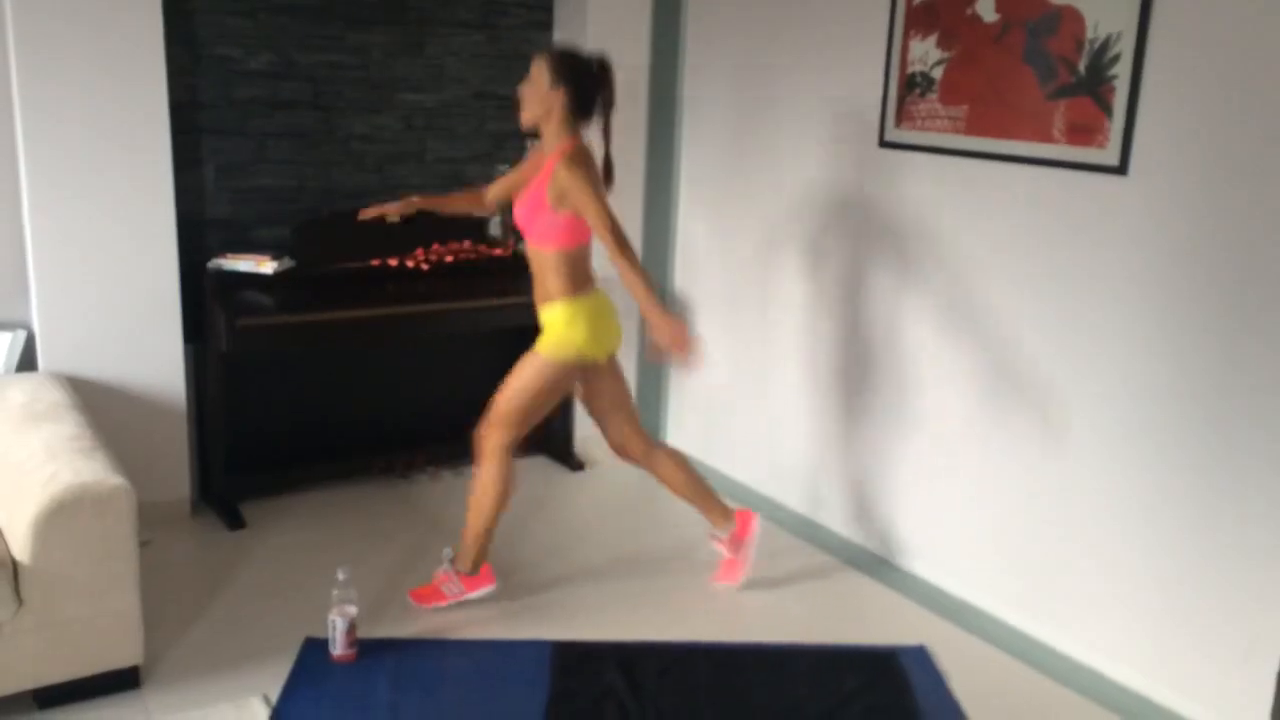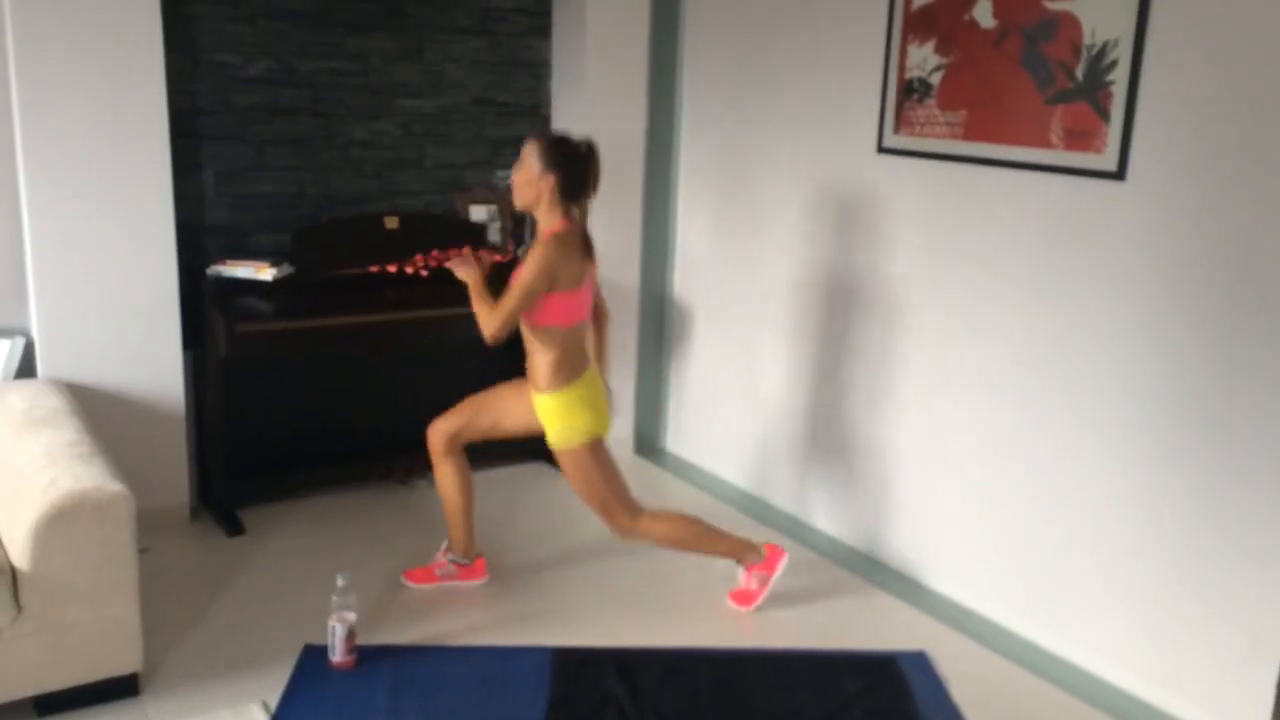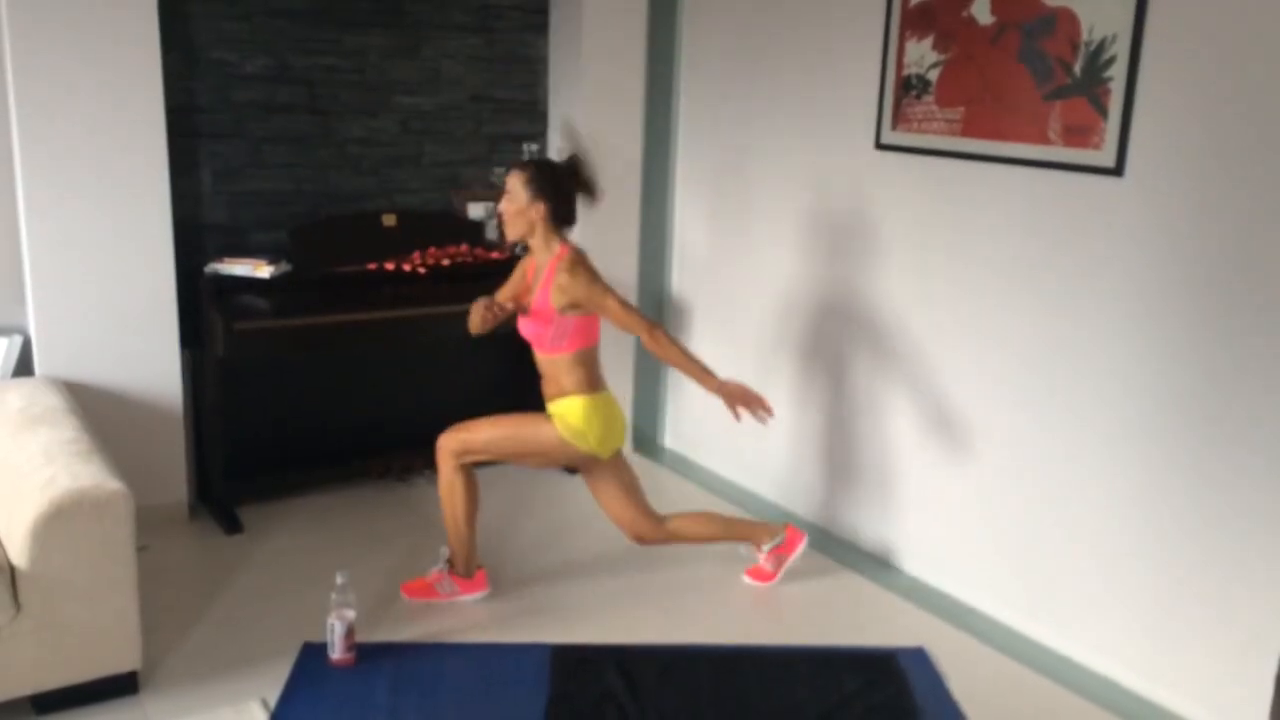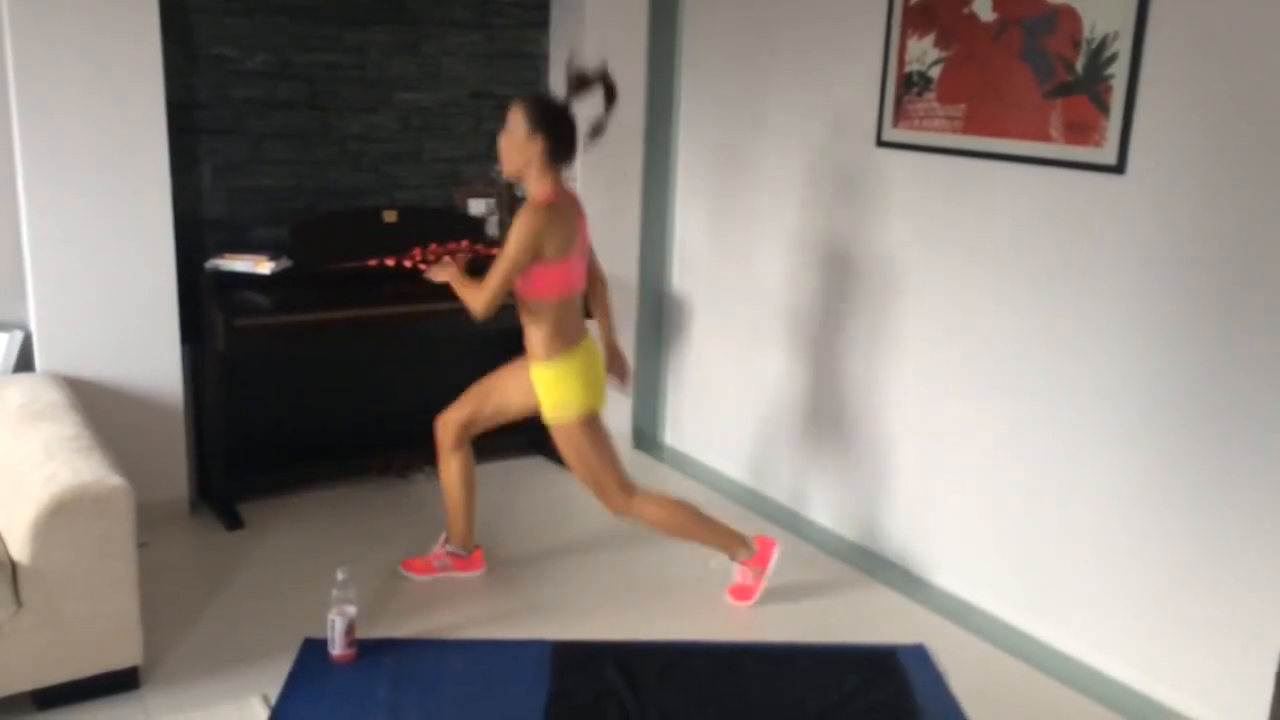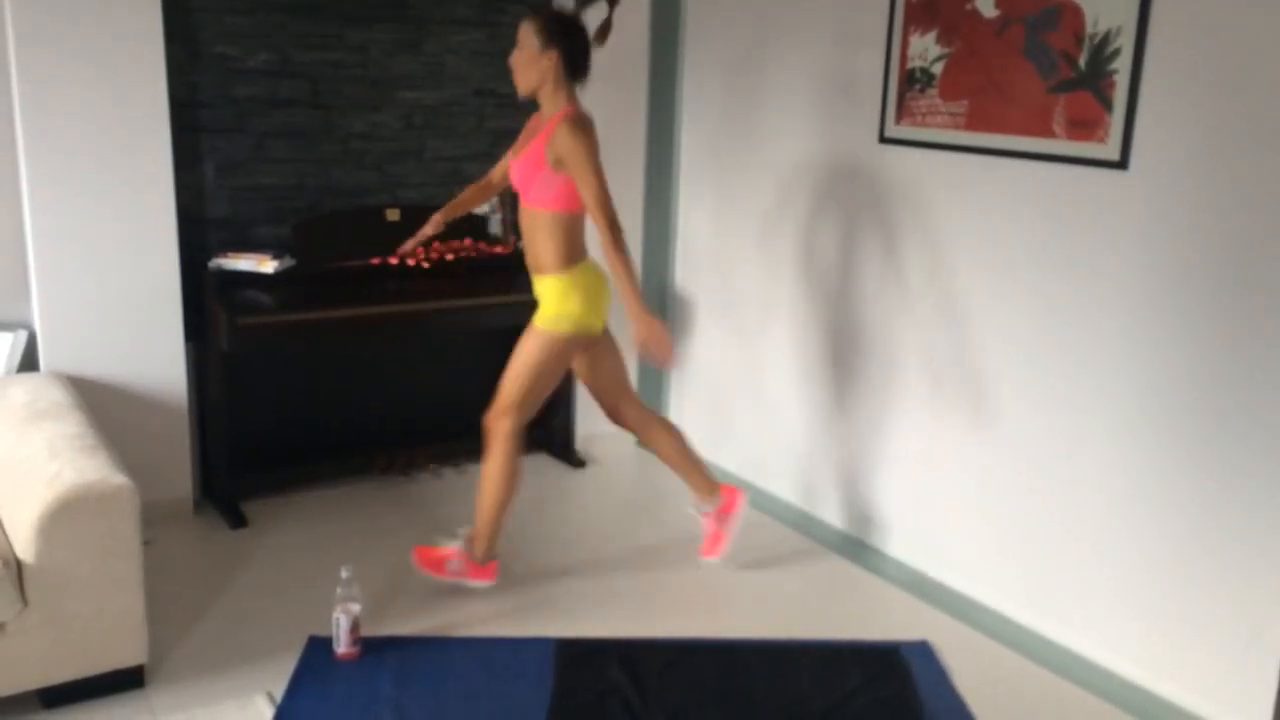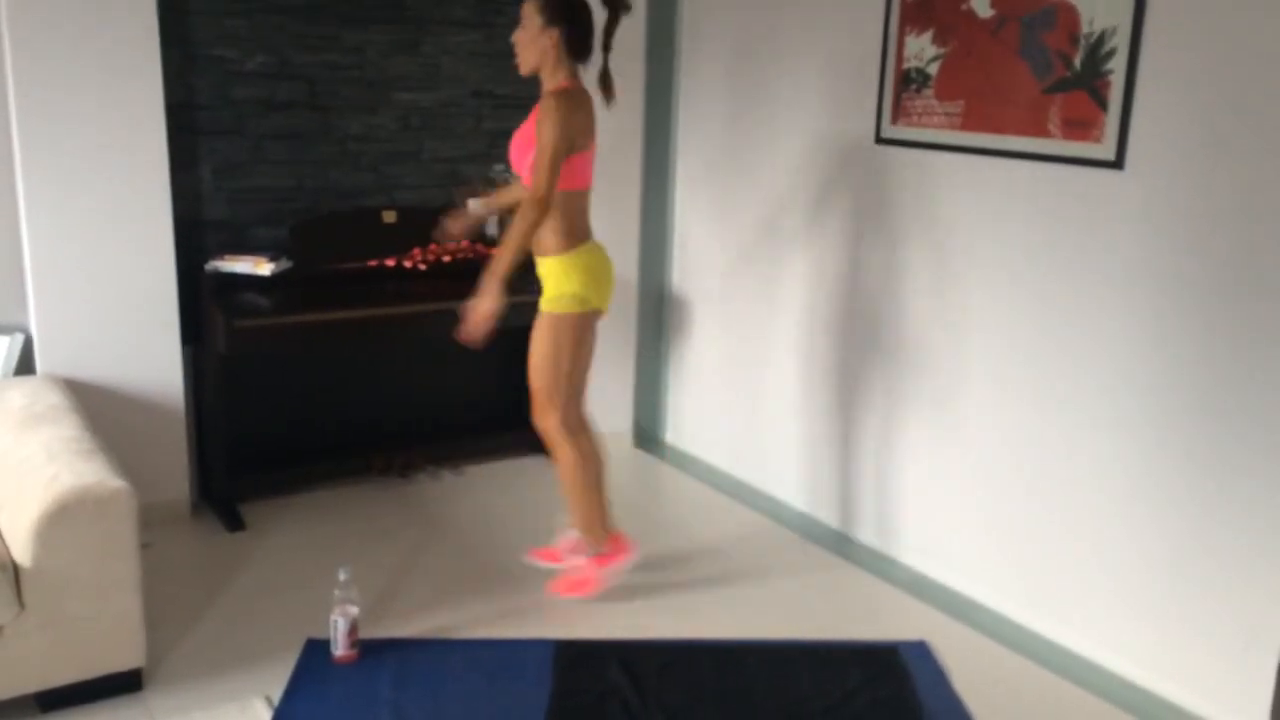
dt=0.7s
person 1, frame 1
left shoulder: (569, 163)
right shoulder: (545, 158)
left elbow: (613, 238)
right elbow: (486, 199)
left wrist: (656, 313)
right wrist: (415, 203)
left hip: (576, 324)
right hip: (573, 323)
left knee: (494, 438)
right knee: (633, 443)
left ankle: (467, 571)
right ankle: (728, 523)
person 1, frame 2
left shoulder: (553, 248)
right shoulder: (569, 238)
left elbow: (496, 327)
right elbow: (596, 313)
left wrist: (474, 279)
right wrist: (598, 381)
left hip: (568, 405)
right hip: (550, 392)
left knee: (626, 521)
right knee: (441, 435)
left ankle: (756, 558)
right ankle: (462, 558)
person 1, frame 3
left shoulder: (570, 271)
right shoulder: (534, 262)
left elbow: (646, 331)
right elbow: (484, 325)
left wrist: (717, 385)
right wrist: (485, 309)
left hip: (581, 419)
right hip: (582, 417)
left knee: (451, 447)
right knee: (647, 528)
left ankle: (462, 573)
right ankle: (775, 538)
person 1, frame 4
left shoulder: (537, 217)
right shoulder: (560, 203)
left elbow: (484, 304)
right elbow: (592, 277)
left wrist: (453, 275)
right wrist: (608, 341)
left hip: (563, 377)
right hip: (549, 363)
left knee: (621, 500)
right knee: (450, 428)
left ankle: (748, 551)
right ankle: (460, 551)
person 1, frame 5
left shoulder: (569, 129)
right shoulder: (542, 124)
left elbow: (607, 222)
right elbow: (494, 181)
left wrist: (638, 309)
right wrist: (441, 216)
left hip: (570, 297)
right hip: (563, 295)
left knee: (502, 420)
right knee: (626, 413)
left ankle: (476, 557)
right ankle: (716, 500)
person 1, frame 6
left shoulder: (561, 104)
right shoulder: (566, 101)
left elbow: (537, 203)
left wrist: (492, 282)
right wrist: (481, 207)
left hip: (572, 277)
right hip: (566, 273)
left knee: (554, 418)
right knee: (558, 412)
left ankle: (602, 546)
right ankle: (590, 533)
